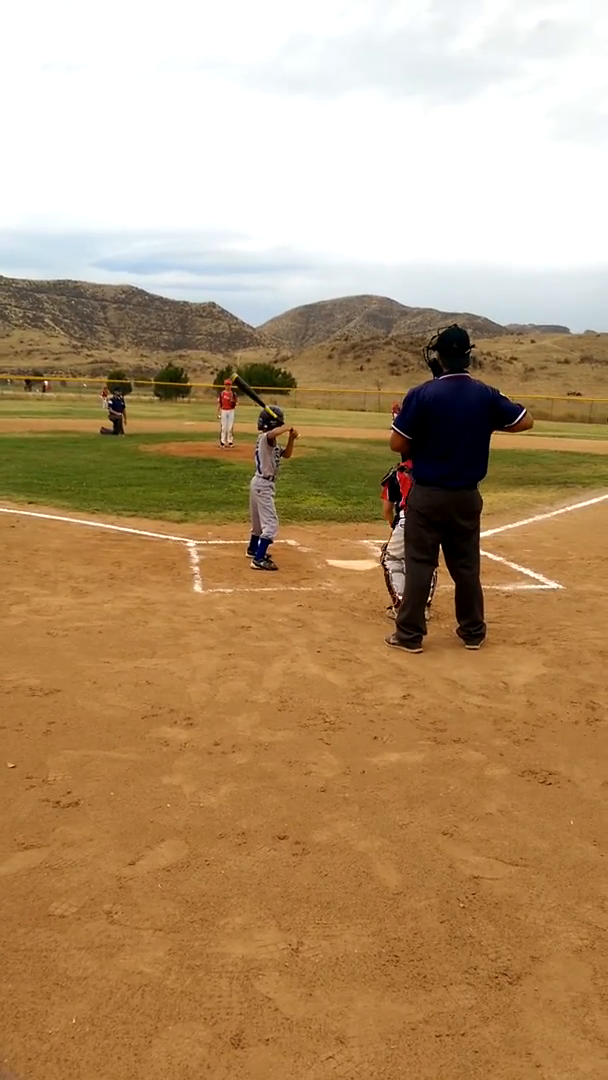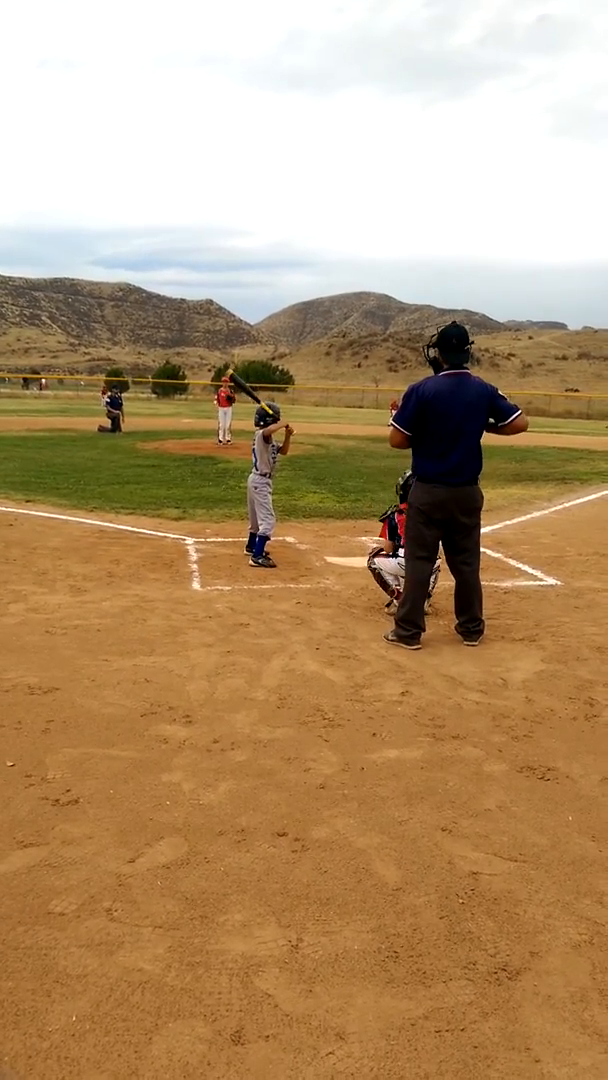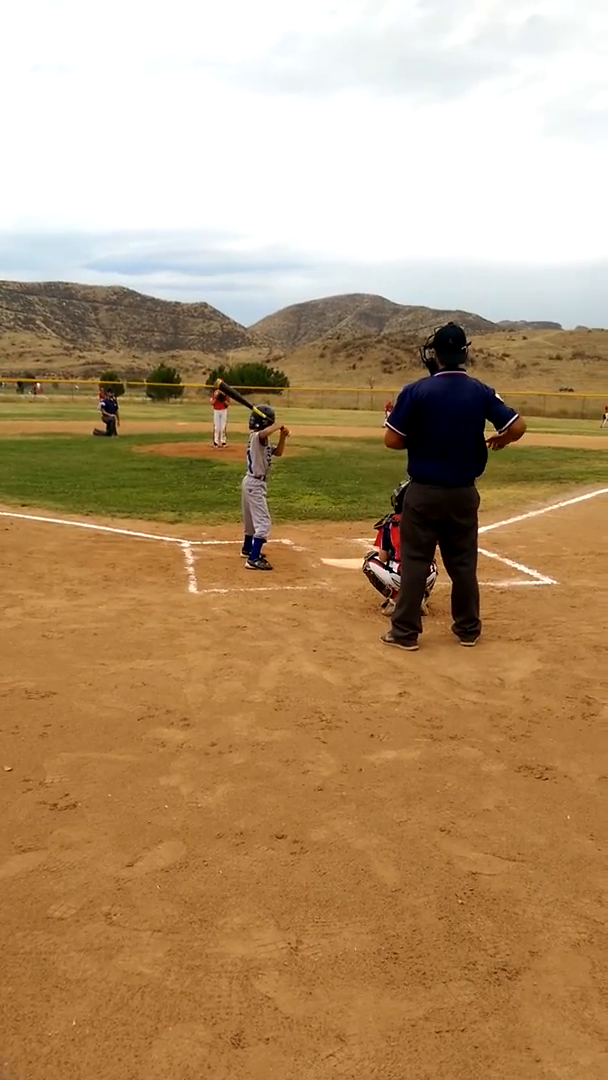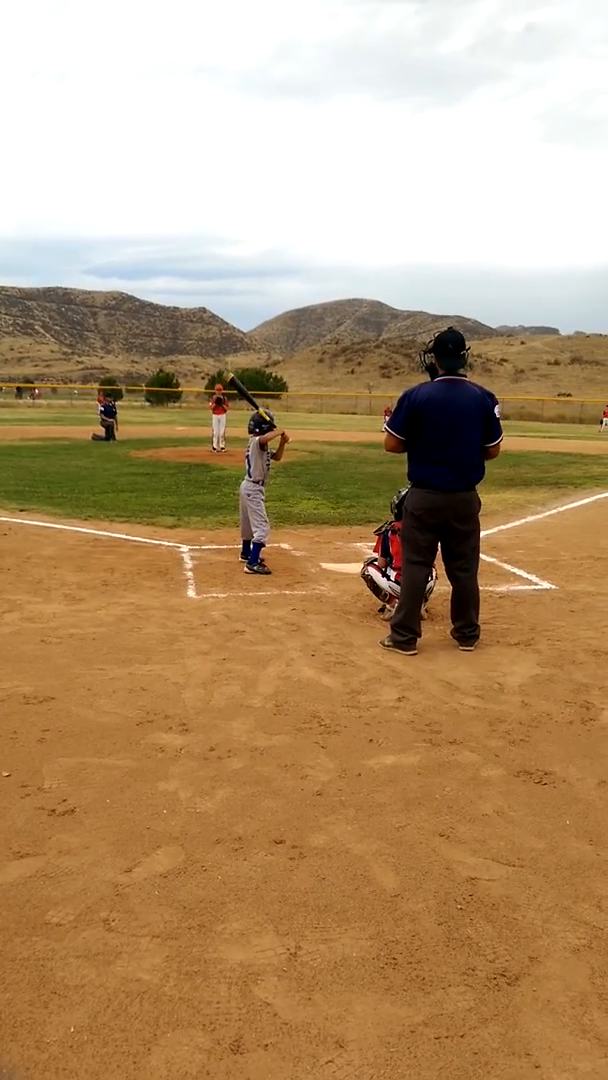
dt=0.4s
person 1, frame 1
left shoulder: (422, 394)
right shoulder: (486, 394)
left elbow: (398, 444)
right elbow: (525, 421)
left hip: (427, 495)
right hip: (466, 496)
left knee: (419, 565)
right knee: (467, 565)
left ankle: (409, 635)
right ankle: (472, 631)
person 1, frame 2
left shoulder: (422, 390)
right shoulder: (484, 391)
left elbow: (397, 440)
right elbow: (520, 423)
right wrist: (484, 426)
left hip: (428, 491)
right hip: (467, 492)
left knee: (419, 561)
right knee: (467, 562)
left ankle: (408, 631)
right ankle: (471, 628)
person 1, frame 3
left shoulder: (416, 391)
right shoulder: (481, 392)
left elbow: (392, 440)
right elbow: (517, 427)
right wrist: (498, 441)
left hip: (424, 492)
right hip: (463, 492)
left knee: (415, 562)
right knee: (463, 563)
left ankle: (405, 632)
right ankle: (468, 629)
person 1, frame 4
left shoulder: (416, 396)
right shoulder: (483, 398)
left elbow: (392, 444)
right elbow: (493, 450)
left hip: (424, 497)
right hip: (464, 498)
left knee: (415, 567)
right knee: (464, 568)
left ankle: (404, 637)
right ankle: (467, 633)
